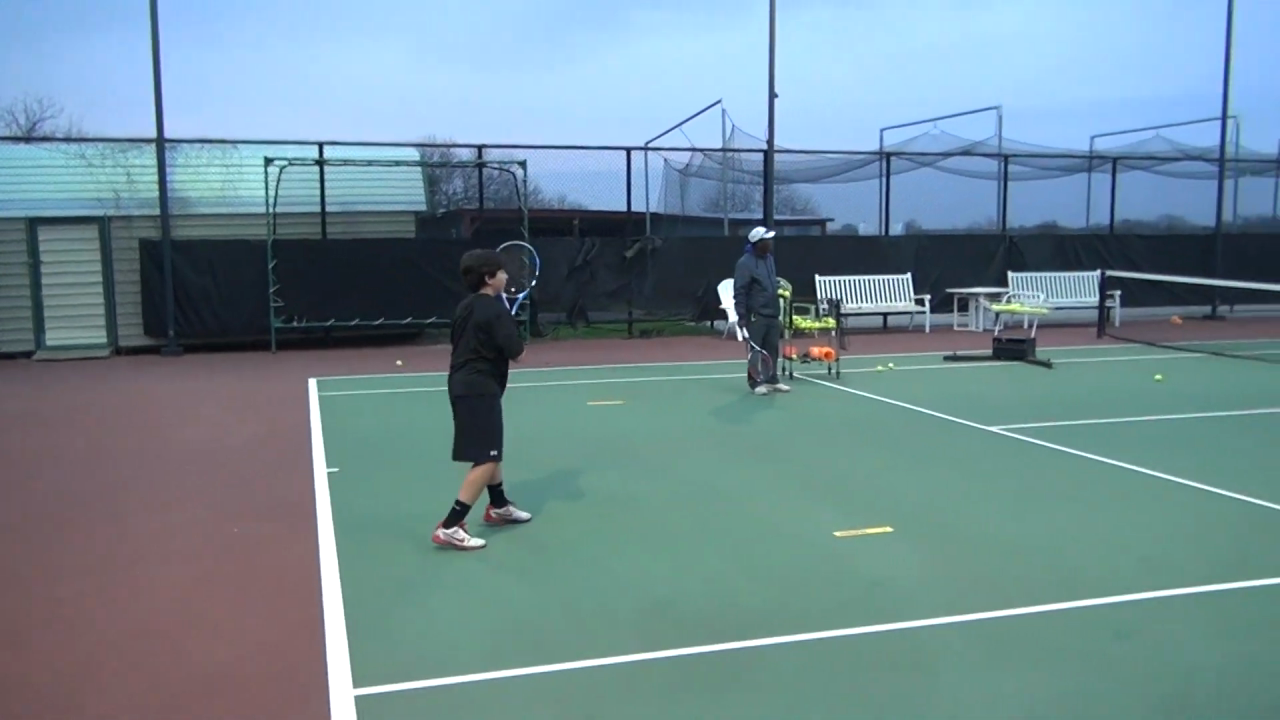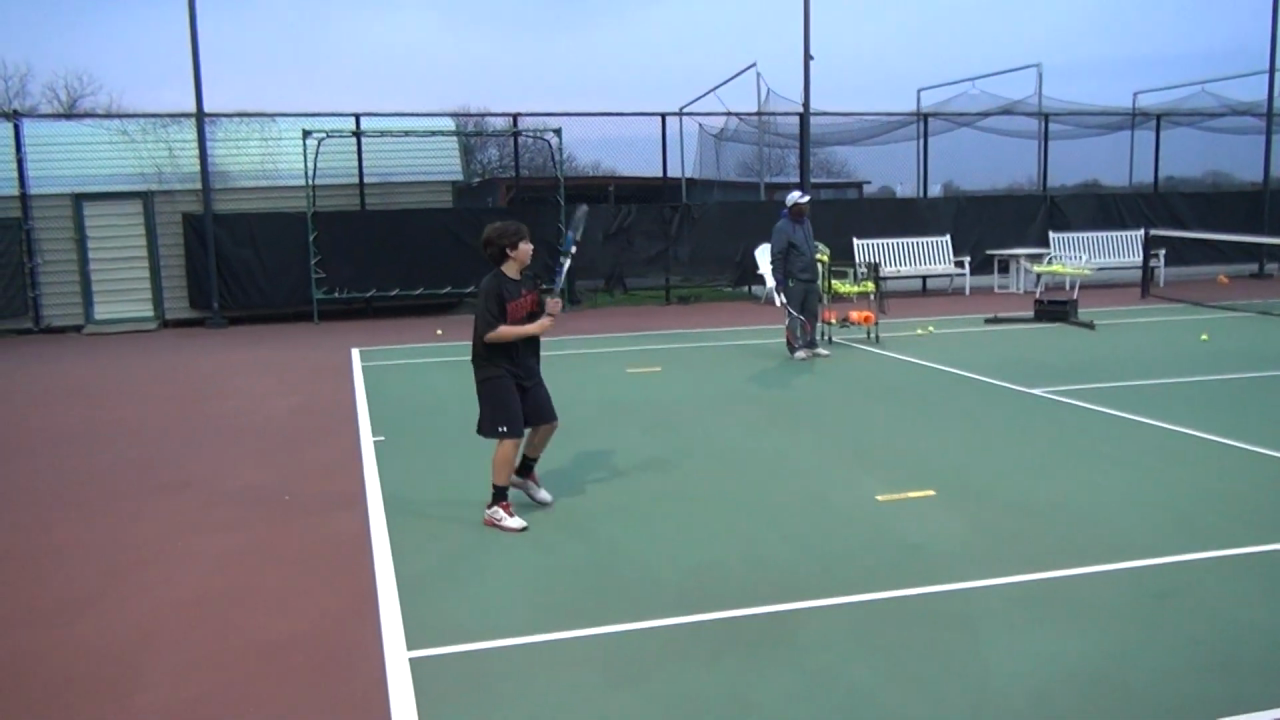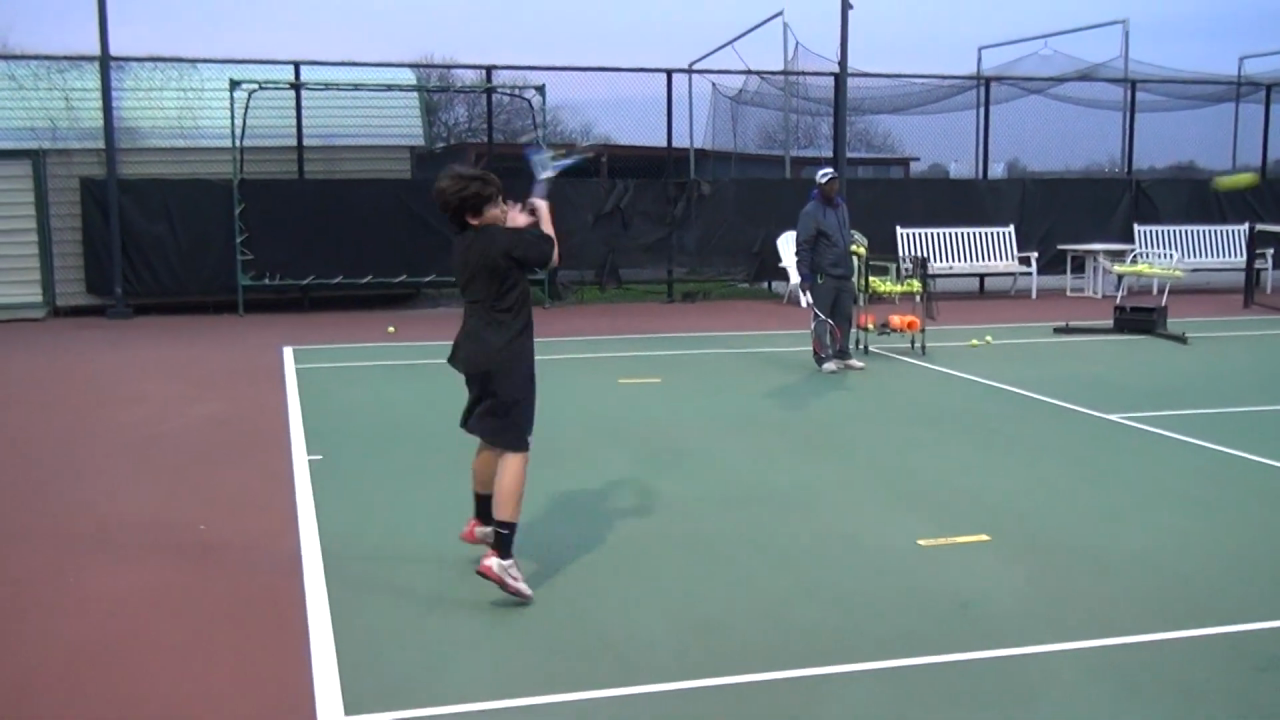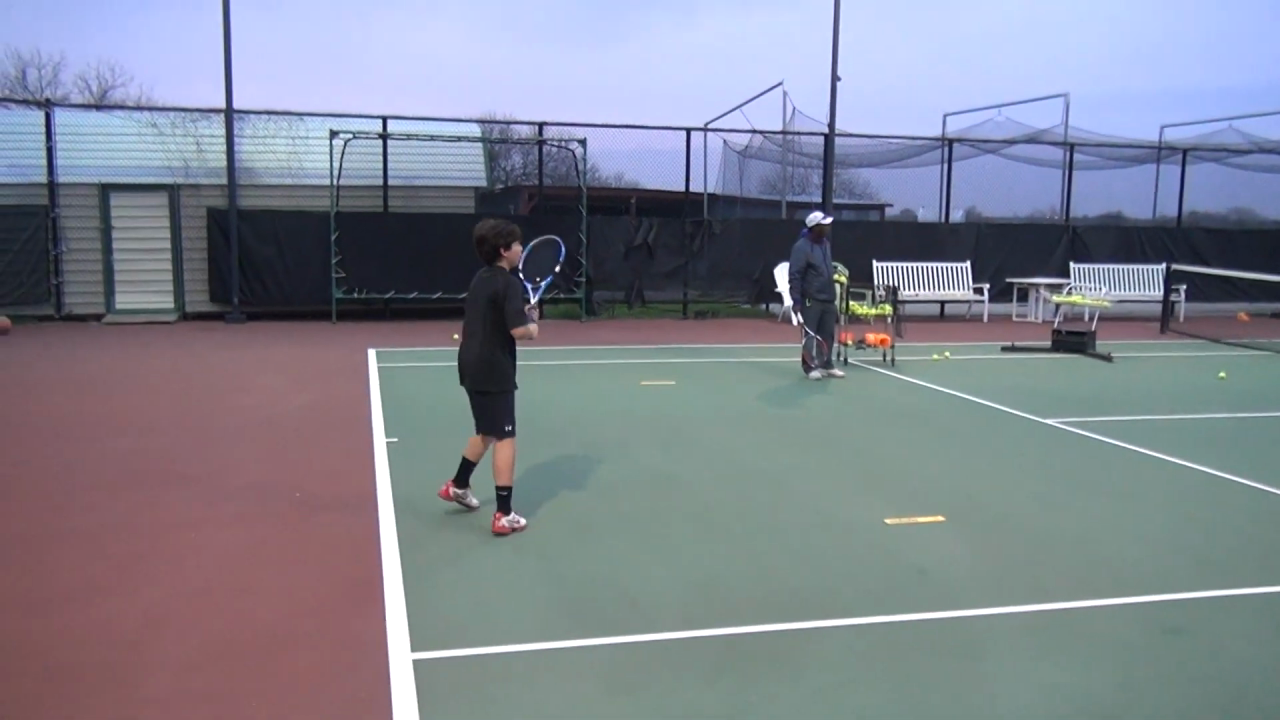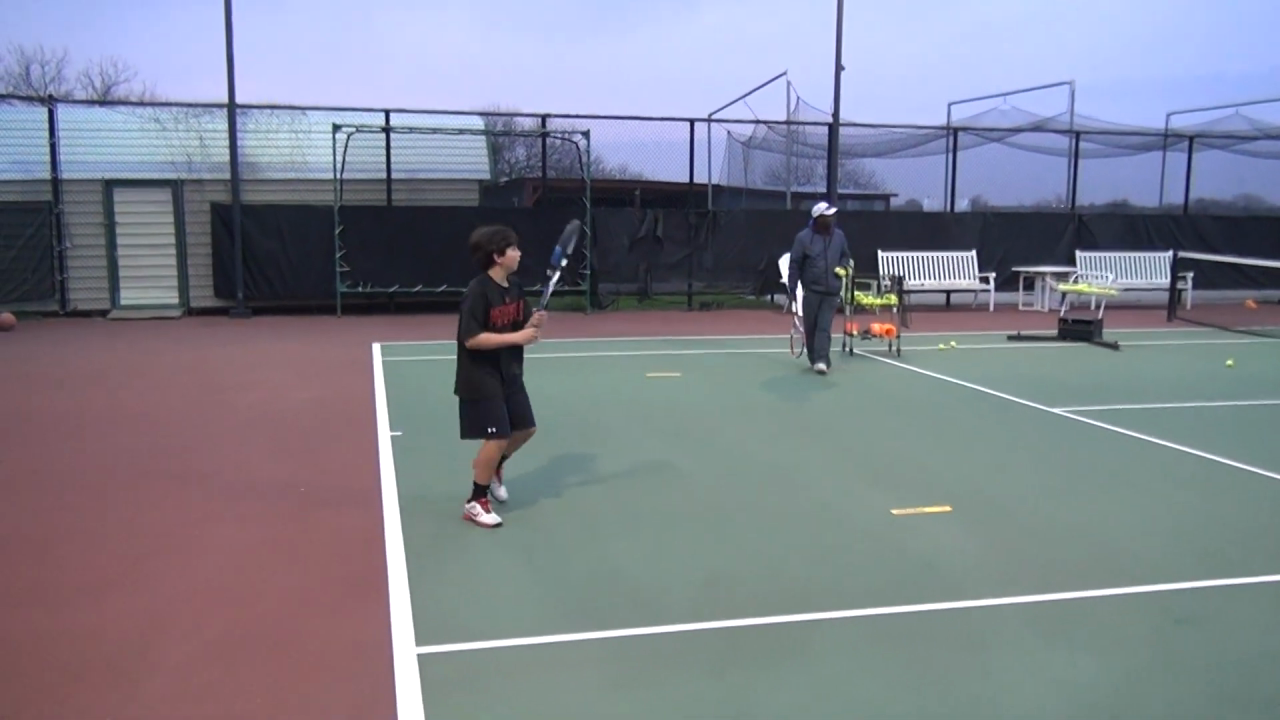
dt=1s
person 1, frame 1
left shoulder: (464, 308)
right shoulder: (498, 311)
right elbow: (517, 354)
right wrist: (514, 340)
left hip: (461, 384)
right hip: (480, 389)
left knee: (487, 452)
right knee: (487, 459)
left ankle: (498, 506)
right ankle: (450, 526)
person 1, frame 2
left shoulder: (528, 281)
right shoulder: (491, 286)
left elbow: (532, 319)
right elbow: (490, 332)
left wrist: (550, 312)
right wrist: (533, 329)
left hip: (525, 366)
right hip: (495, 371)
left knee: (547, 421)
right knee: (512, 435)
left ankle: (523, 473)
right ankle: (497, 506)
person 1, frame 3
left shoulder: (467, 242)
right shoulder: (499, 240)
right elbow: (549, 255)
left wrist: (515, 222)
right wrist: (543, 212)
left hip: (482, 353)
right hip: (505, 358)
left knee: (494, 439)
right knee: (514, 449)
left ankle: (482, 521)
person 1, frame 4
left shoulder: (479, 279)
right shoulder: (509, 283)
right elbow: (518, 330)
left wrist: (522, 314)
right wrist: (532, 327)
left hip: (471, 363)
right hip: (494, 368)
left knee: (487, 429)
right knee: (504, 436)
left ankle: (457, 485)
right ankle: (504, 514)
person 1, frame 5
left shoulder: (514, 286)
right shoulder: (477, 292)
left elbow: (519, 324)
right elbow: (472, 339)
left wrist: (532, 325)
right wrist: (516, 337)
left hip: (509, 372)
right hip: (480, 375)
left knee: (524, 428)
right knee: (496, 437)
left ankle: (492, 469)
right ankle: (476, 502)
person 2, frame 1
left shoulder: (769, 258)
right shoulder: (745, 263)
right elbow: (740, 291)
left wrist: (780, 290)
right wrist: (742, 315)
left hip: (773, 314)
right hip: (756, 315)
left knee: (772, 349)
left ankle: (771, 380)
right ankle: (756, 382)
person 2, frame 2
left shoulder: (806, 223)
right shoulder: (782, 227)
right elbow: (777, 256)
left wrist: (817, 254)
right wrist: (779, 280)
left hip: (811, 278)
right hip: (794, 280)
left knee: (811, 314)
left ankle: (811, 344)
right ankle: (794, 347)
person 2, frame 3
left shoulder: (842, 206)
right shoulder: (811, 211)
right elbow: (803, 246)
right wrist: (805, 276)
left hip: (845, 274)
right hip: (823, 276)
left knee: (844, 317)
left ankle: (843, 354)
right ankle: (823, 357)
person 2, frame 4
left shoulder: (825, 243)
right shoulder: (801, 247)
right elbow: (795, 276)
left wrist: (835, 276)
right wrist: (796, 300)
left hip: (828, 298)
right hip: (810, 300)
left knee: (827, 334)
left ankle: (826, 365)
right ankle: (810, 367)
person 2, frame 5
left shoulder: (839, 235)
right shoulder: (804, 237)
left elbow: (845, 256)
right elbow: (794, 265)
left wrist: (842, 267)
right wrist: (792, 289)
left hip: (832, 291)
right hip: (811, 290)
left knee: (824, 327)
right knee: (811, 326)
left ankle: (821, 360)
right ankle: (814, 358)
